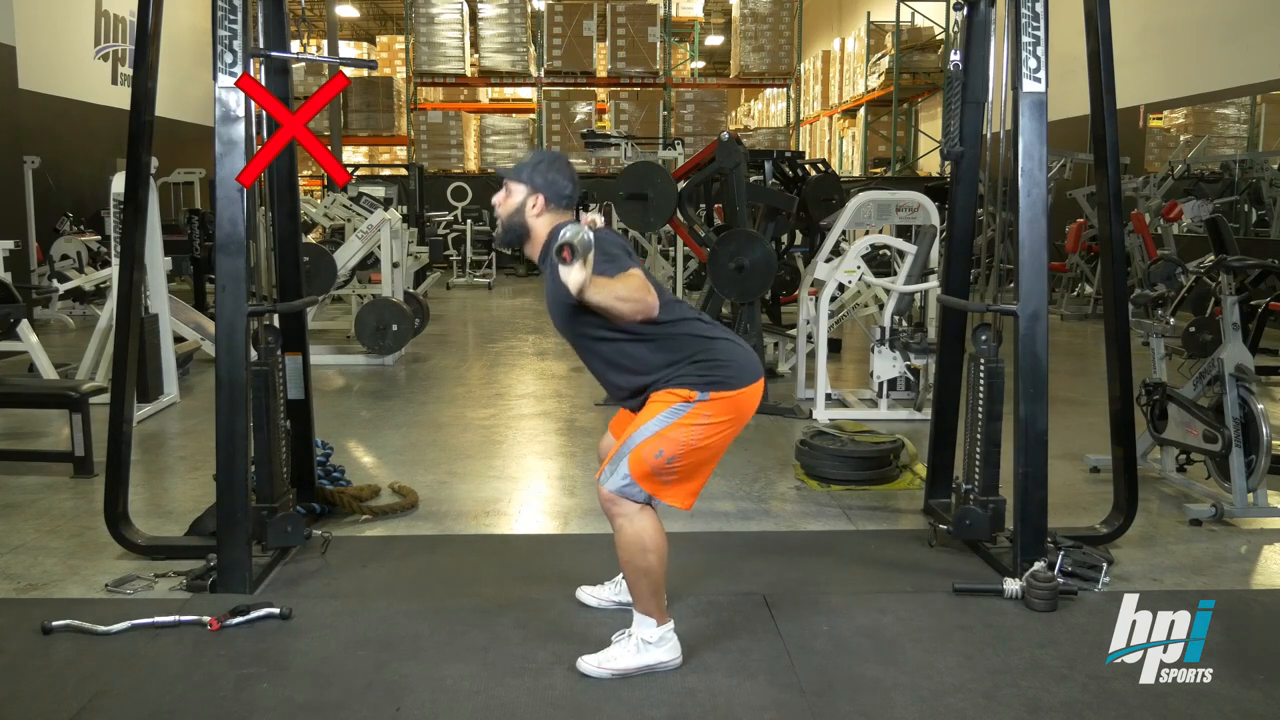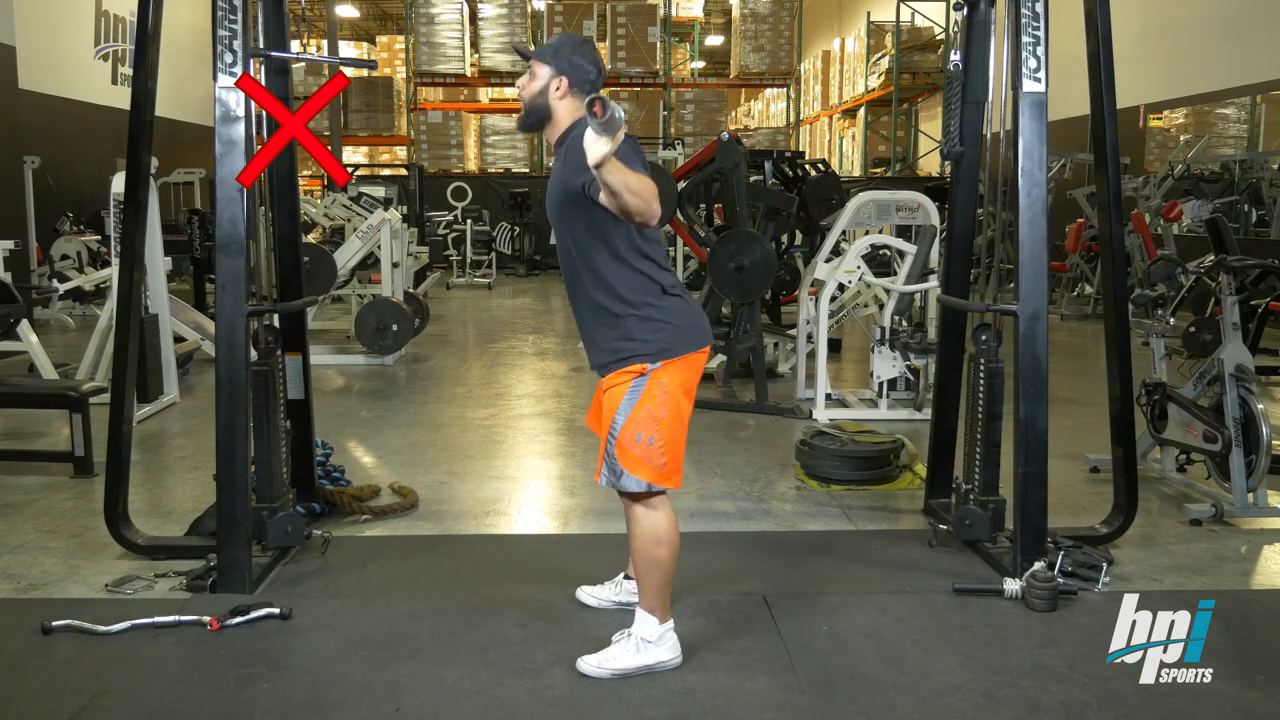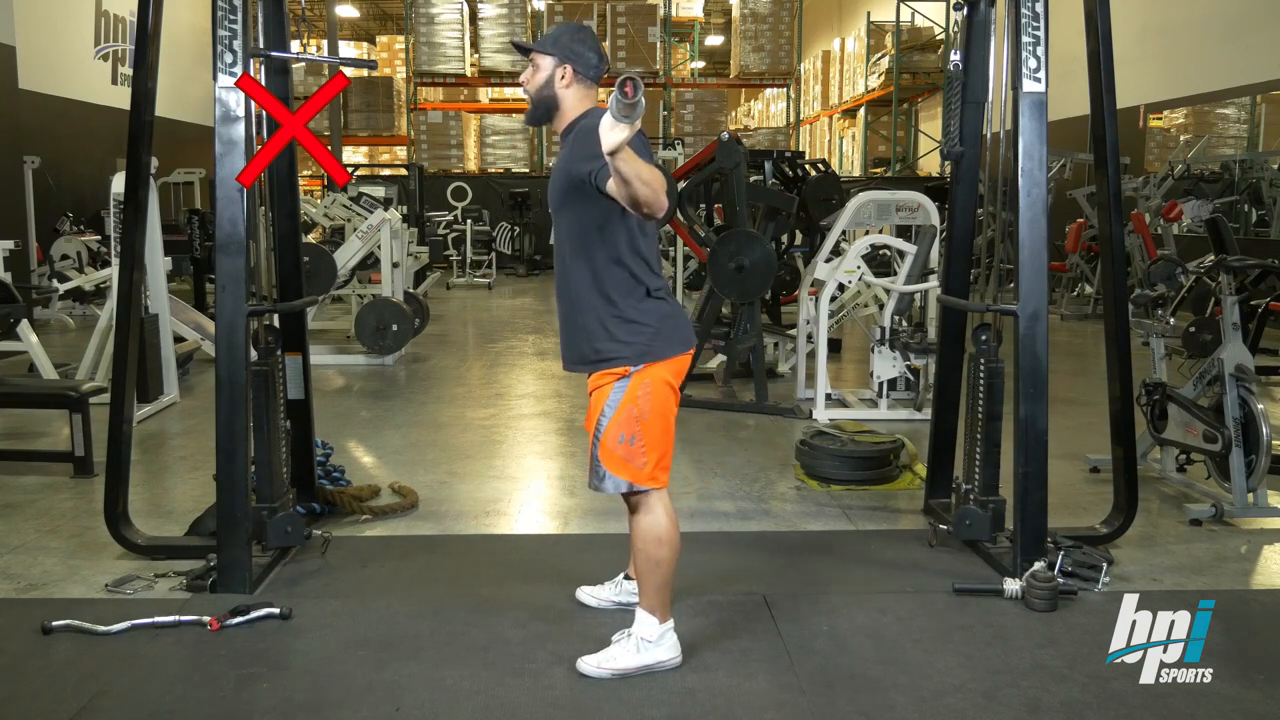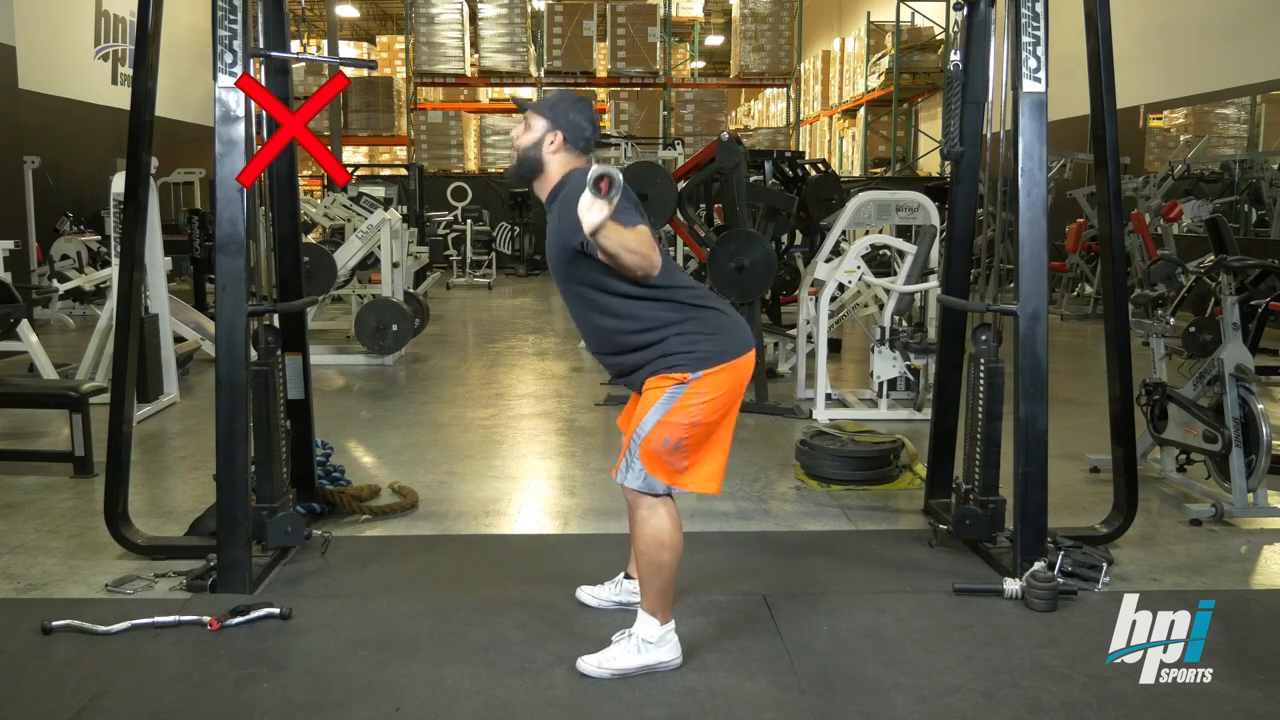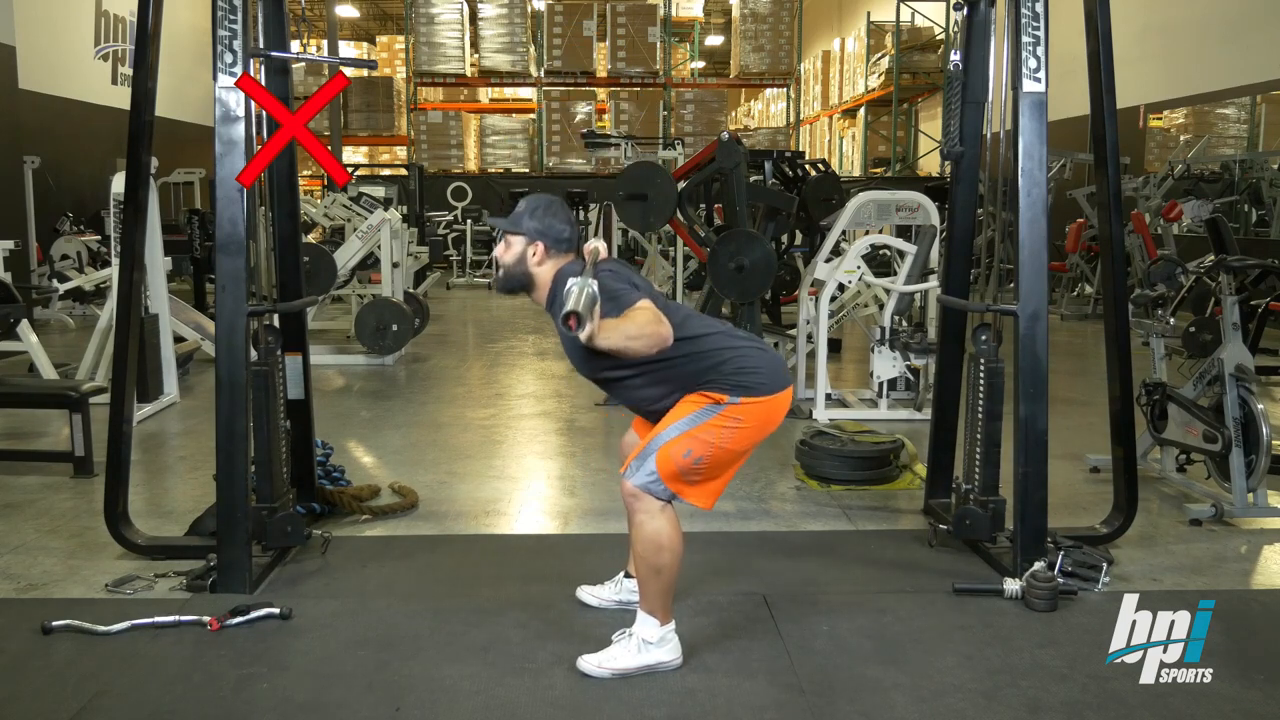
dt=0.5s
person 1, frame 1
right shoulder: (562, 251)
left elbow: (643, 300)
left wrist: (583, 286)
left hip: (712, 382)
right hip: (693, 374)
left knee: (620, 490)
right knee: (614, 454)
left ankle: (655, 638)
right ankle: (637, 583)
person 1, frame 2
left shoulder: (592, 140)
right shoulder: (575, 149)
left elbow: (646, 207)
left wrist: (604, 162)
left hip: (654, 344)
right hip: (635, 341)
left knee: (640, 484)
right knee: (629, 477)
left ankle: (655, 636)
right ankle: (637, 580)
person 1, frame 3
left shoulder: (600, 136)
right shoulder: (583, 140)
left elbow: (653, 200)
left wrist: (621, 150)
left hip: (636, 345)
right hip: (621, 339)
left knee: (639, 483)
right knee: (630, 476)
left ankle: (655, 637)
right ankle: (636, 581)
person 1, frame 4
left shoulder: (582, 193)
right shoulder: (570, 197)
left elbow: (646, 259)
left wrist: (601, 229)
left hip: (701, 354)
right hip: (678, 352)
left knee: (644, 481)
right knee: (637, 466)
left ankle: (655, 637)
right ankle: (638, 581)
person 1, frame 5
right shoulder: (578, 282)
left elbow: (655, 330)
left wrist: (597, 334)
left hip: (747, 389)
right hip: (730, 380)
left knee: (642, 484)
right knee: (635, 452)
left ankle: (655, 639)
right ankle: (638, 581)
